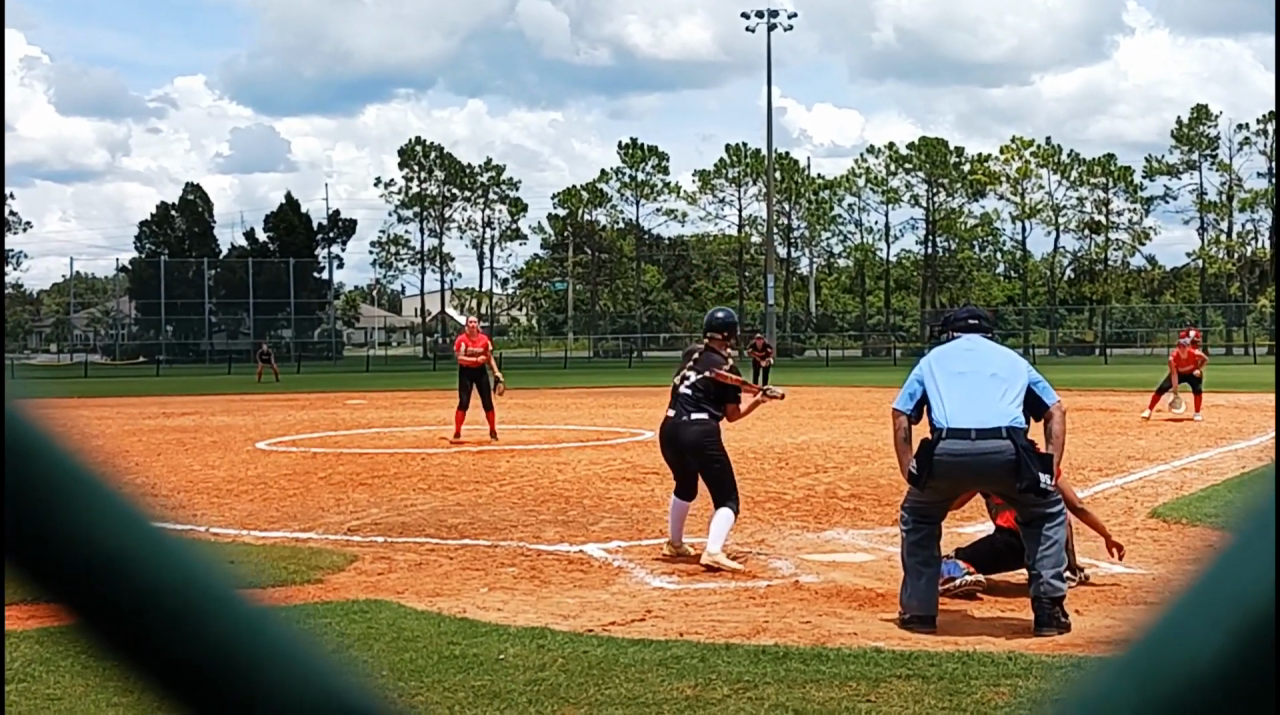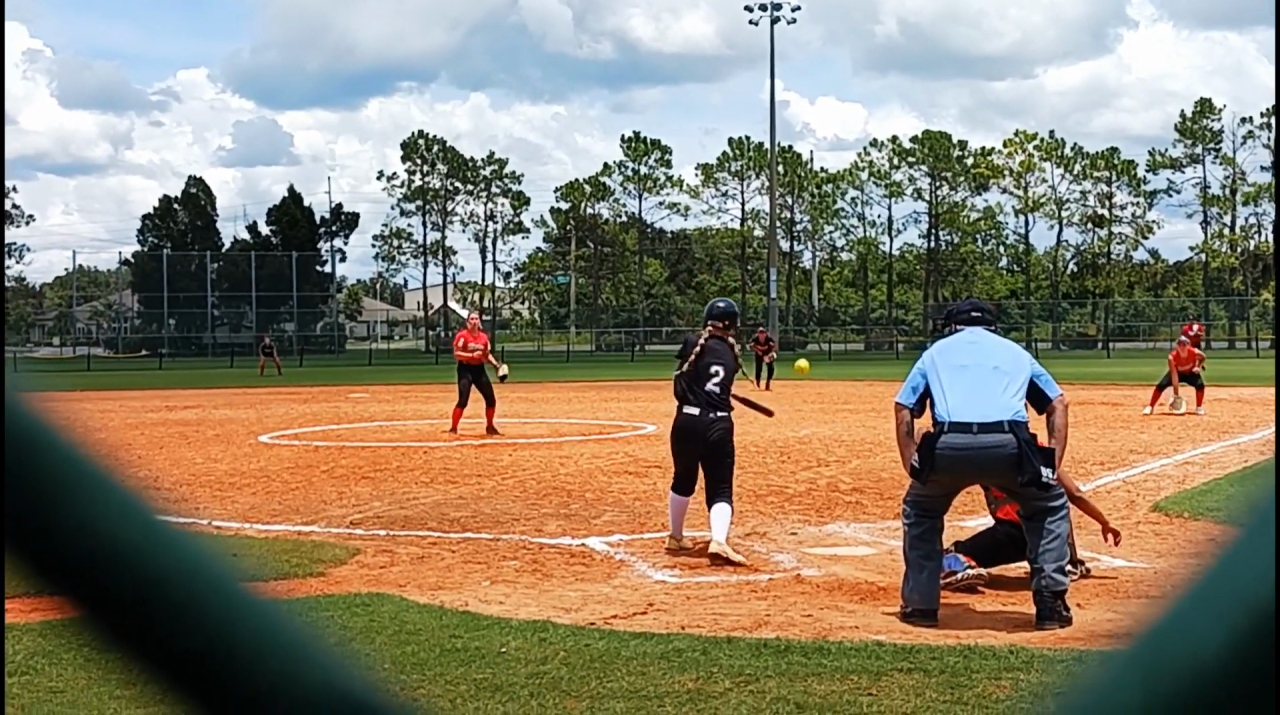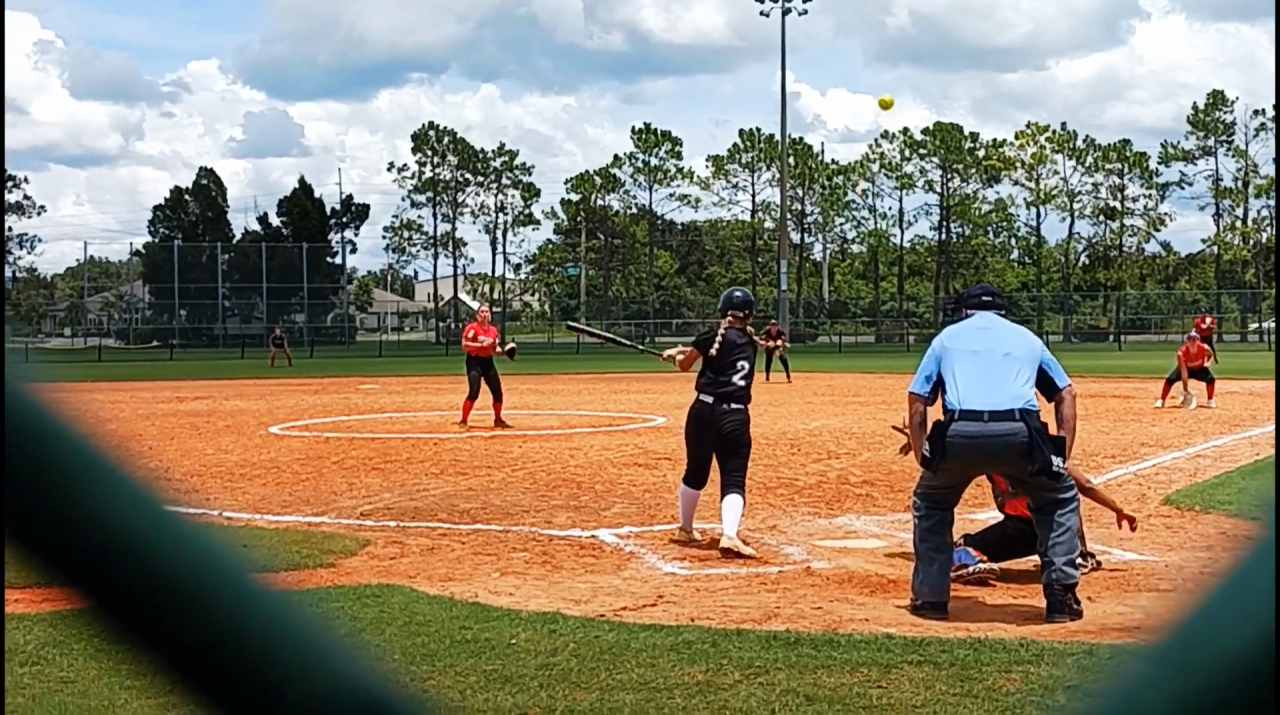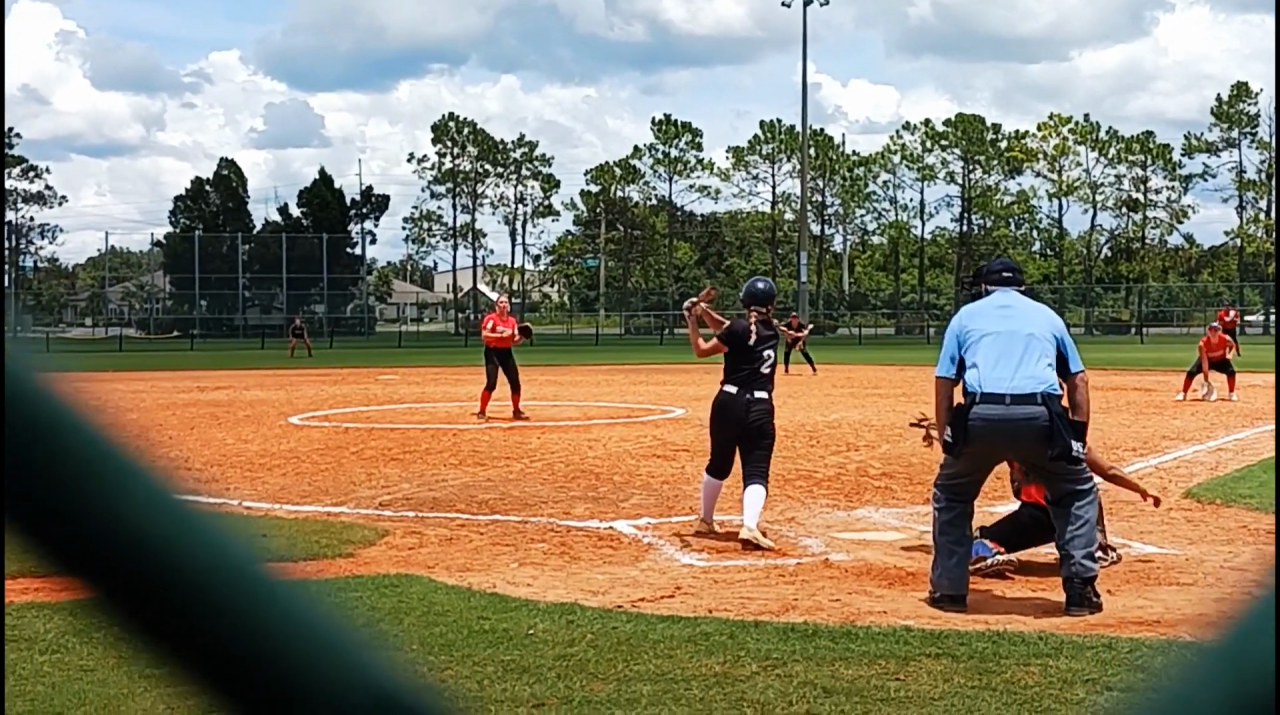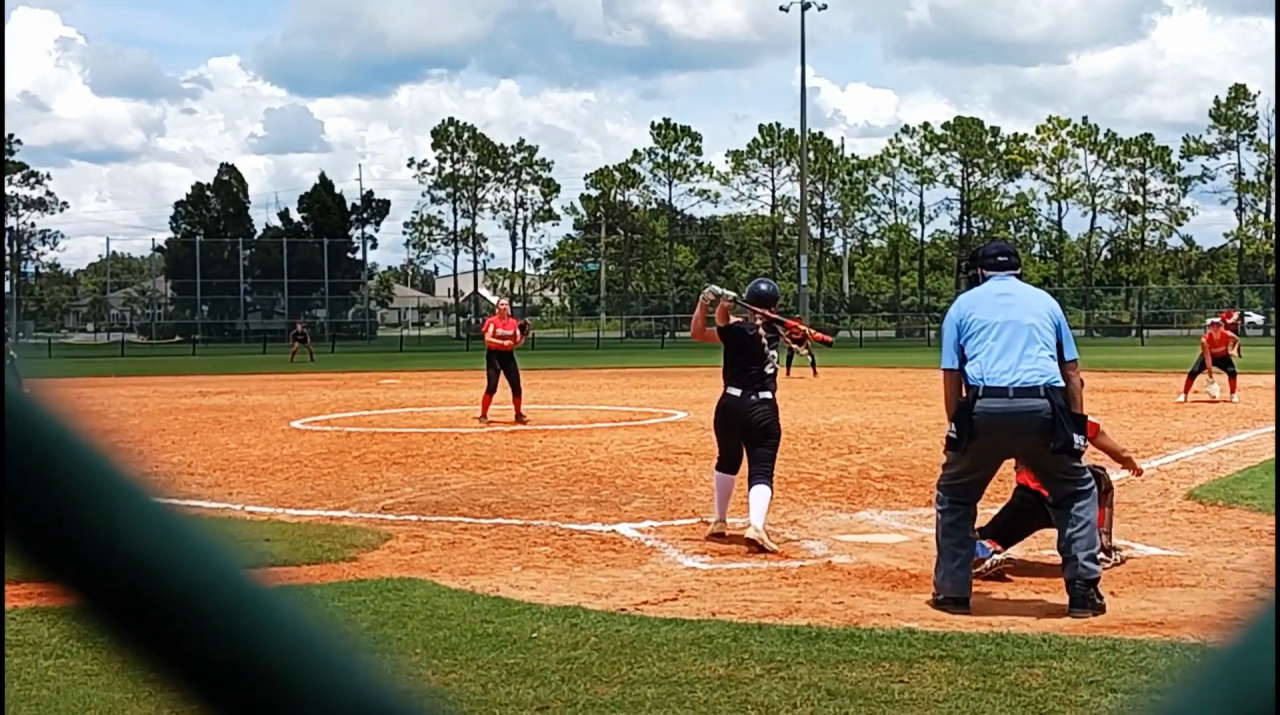
dt=0.1s
person 1, frame 1
left shoulder: (934, 357)
right shoulder: (1012, 358)
left elbow: (901, 417)
right elbow: (1056, 410)
left wrist: (911, 475)
right wrist: (1049, 472)
left hip: (947, 453)
right hip: (1006, 452)
left knee: (918, 516)
right knee: (1047, 511)
left ankle: (918, 611)
right ankle: (1049, 610)
person 1, frame 2
left shoulder: (936, 350)
right shoulder: (1014, 350)
left elbow: (904, 412)
right elbow: (1058, 404)
left wrist: (913, 470)
right wrist: (1051, 467)
left hip: (950, 447)
right hip: (1008, 445)
left knee: (920, 509)
right knee: (1050, 505)
left ankle: (920, 605)
right ankle: (1050, 604)
person 1, frame 3
left shoulder: (947, 336)
right shoulder: (1025, 336)
left elbow: (917, 401)
right elbow: (1066, 395)
left wrist: (924, 459)
right wrist: (1061, 457)
left hip: (960, 435)
right hip: (1019, 434)
left knee: (931, 502)
right knee: (1060, 498)
left ankle: (930, 597)
right ankle: (1061, 596)
person 1, frame 4
left shoulder: (965, 315)
right shoulder: (1046, 314)
left elbow: (945, 385)
right elbow: (1077, 381)
left wrist: (949, 441)
right wrist: (1076, 441)
left hip: (981, 416)
right hip: (1040, 416)
left knee: (951, 494)
right knee: (1077, 491)
left ankle: (949, 589)
right ankle: (1080, 590)
person 1, frame 5
left shoulder: (964, 304)
right shoulder: (1044, 300)
left elbow: (952, 377)
right elbow: (1071, 370)
left wrist: (956, 434)
right wrist: (1075, 430)
left hip: (984, 410)
right hip: (1043, 409)
left knee: (954, 496)
right knee: (1077, 493)
left ankle: (952, 591)
right ankle: (1083, 591)
person 2, frame 1
left shoulder: (691, 353)
right shoulder: (727, 368)
right elbow: (733, 415)
right wrist: (760, 399)
left hip: (670, 429)
right hip: (701, 432)
left knee: (685, 487)
right knee: (726, 498)
left ankle: (674, 544)
right ankle: (713, 552)
person 2, frame 2
left shoulder: (691, 343)
right shoulder: (732, 353)
left elbow: (681, 374)
left hip: (687, 423)
right hip: (719, 427)
left knee: (683, 482)
right knee: (720, 492)
left ankle: (675, 538)
right ankle: (719, 541)
person 2, frame 3
left shoulder: (712, 335)
right shoulder: (750, 343)
left elbow: (684, 364)
left wrist: (676, 353)
right wrist: (681, 350)
left hip: (703, 413)
right hip: (735, 419)
left knee: (695, 474)
right knee: (733, 483)
left ankle: (685, 529)
right ankle: (730, 535)
person 2, frame 4
left shoulder: (739, 330)
right shoulder: (771, 330)
left elbow: (703, 351)
left wrist: (693, 319)
right wrist: (704, 313)
left hip: (728, 403)
right hip: (760, 408)
left knee: (718, 465)
right knee: (756, 473)
left ankle: (705, 521)
right ankle: (750, 527)
person 2, frame 5
left shoulder: (742, 330)
right shoulder: (772, 330)
left elbow: (697, 334)
left wrist: (703, 303)
right wrist: (720, 303)
left hip: (732, 405)
right hip: (764, 410)
left knee: (727, 462)
right knee: (761, 473)
left ankle: (719, 522)
right ankle: (756, 527)
